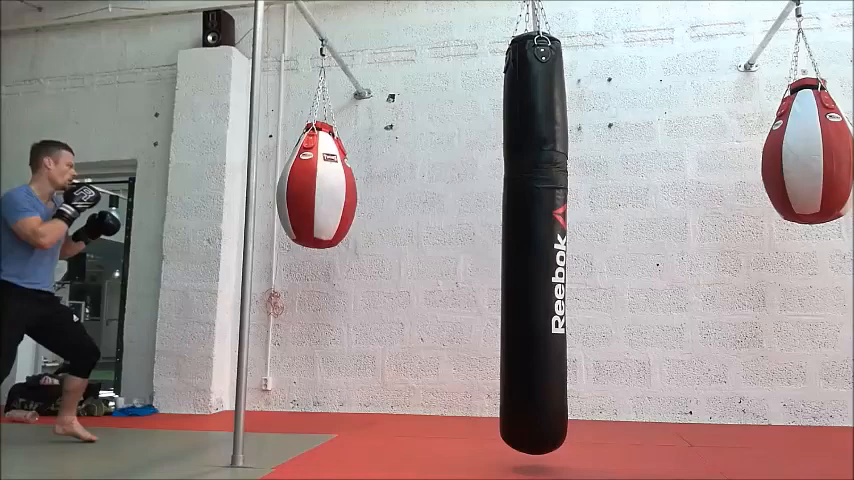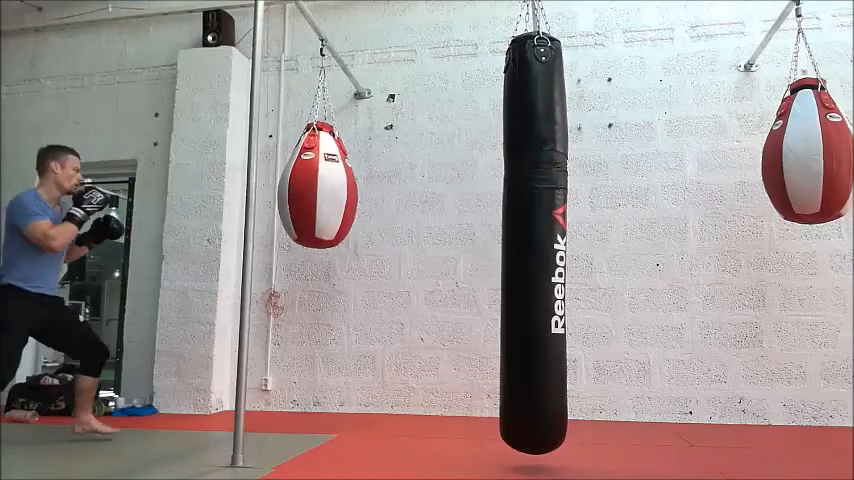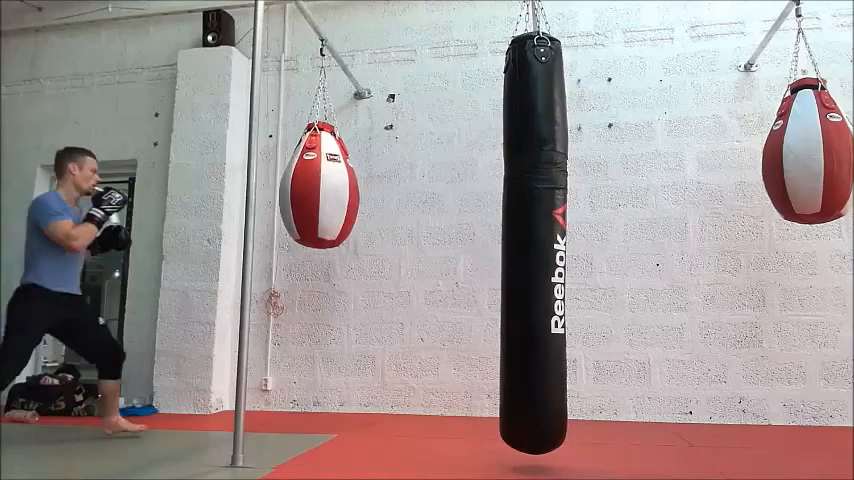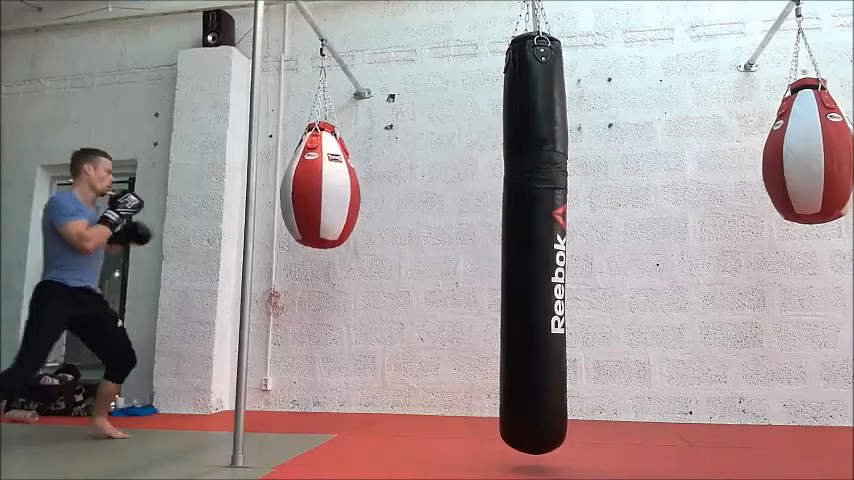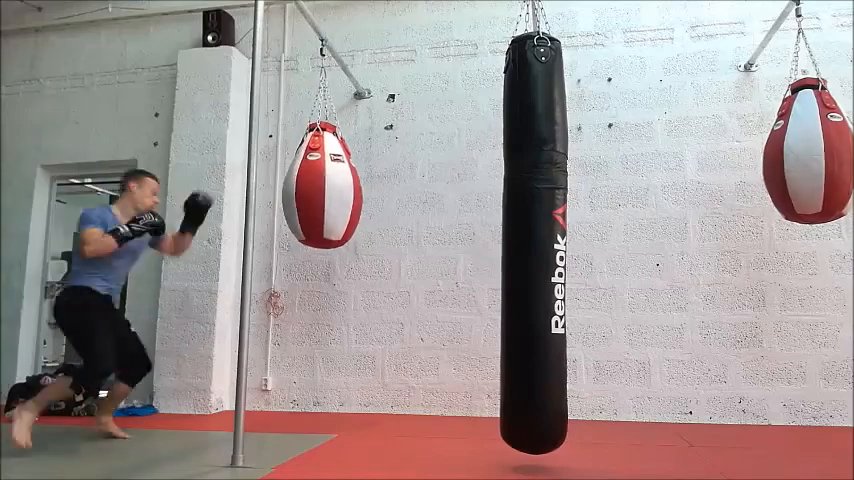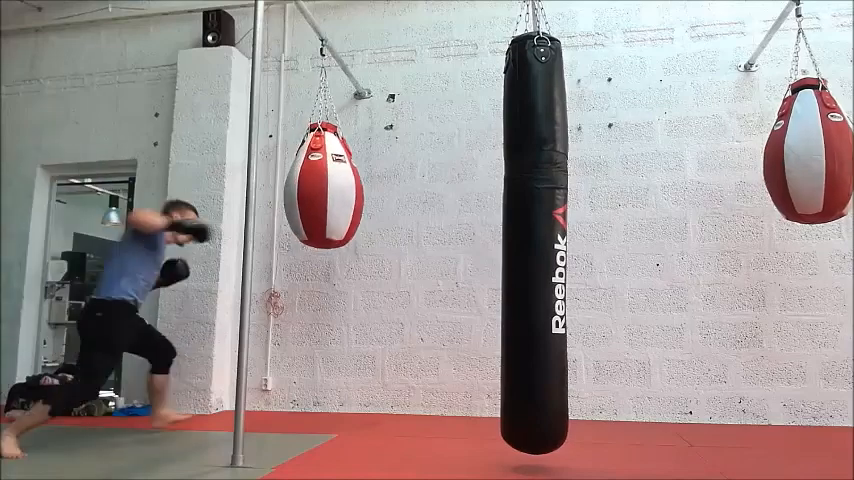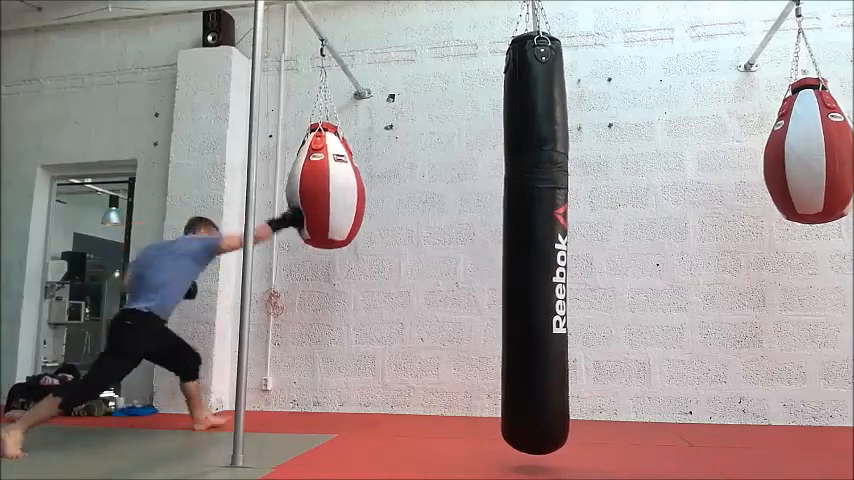
dt=0.1s
person 1, frame 1
left shoulder: (55, 203)
left elbow: (64, 250)
right elbow: (42, 238)
left wrist: (88, 233)
right wrist: (71, 209)
left hip: (44, 299)
left knee: (86, 353)
left ankle: (67, 419)
person 1, frame 2
left shoulder: (60, 207)
right shoulder: (25, 202)
right elbow: (51, 241)
left wrist: (92, 237)
right wrist: (80, 212)
left hip: (49, 302)
left knee: (96, 352)
left ankle: (84, 418)
person 1, frame 3
left shoulder: (76, 208)
right shoulder: (45, 204)
right elbow: (73, 242)
left wrist: (105, 242)
right wrist: (100, 212)
left hip: (69, 301)
right hip: (36, 301)
left knee: (112, 354)
left ankle: (112, 419)
person 1, frame 4
left shoulder: (96, 209)
right shoulder: (61, 202)
right elbow: (86, 242)
left wrist: (124, 236)
right wrist: (116, 215)
left hip: (89, 298)
right hip: (55, 297)
left knee: (124, 357)
right knee: (26, 367)
left ankle: (100, 421)
person 1, frame 5
left shoulder: (143, 227)
right shoulder: (96, 215)
left elbow: (174, 248)
right elbow: (90, 249)
left wrist: (192, 223)
right wrist: (128, 231)
left hip: (104, 305)
right hip: (79, 302)
left knee: (139, 364)
right knee: (101, 369)
left ankle: (105, 418)
right ankle: (27, 410)
person 1, frame 6
left shoulder: (152, 241)
right shoulder: (148, 237)
right elbow: (140, 218)
left wrist: (158, 279)
right wrist: (178, 225)
left hip: (117, 316)
right hip: (106, 314)
left knee: (164, 352)
right knee: (84, 387)
left ankle: (160, 413)
person 1, frame 7
left shoulder: (152, 251)
right shoulder: (200, 244)
left elbow: (127, 285)
right elbow: (239, 241)
right wrist: (280, 221)
left hip: (149, 326)
right hip: (136, 326)
left knee: (190, 362)
right knee: (90, 385)
left ankle: (199, 417)
